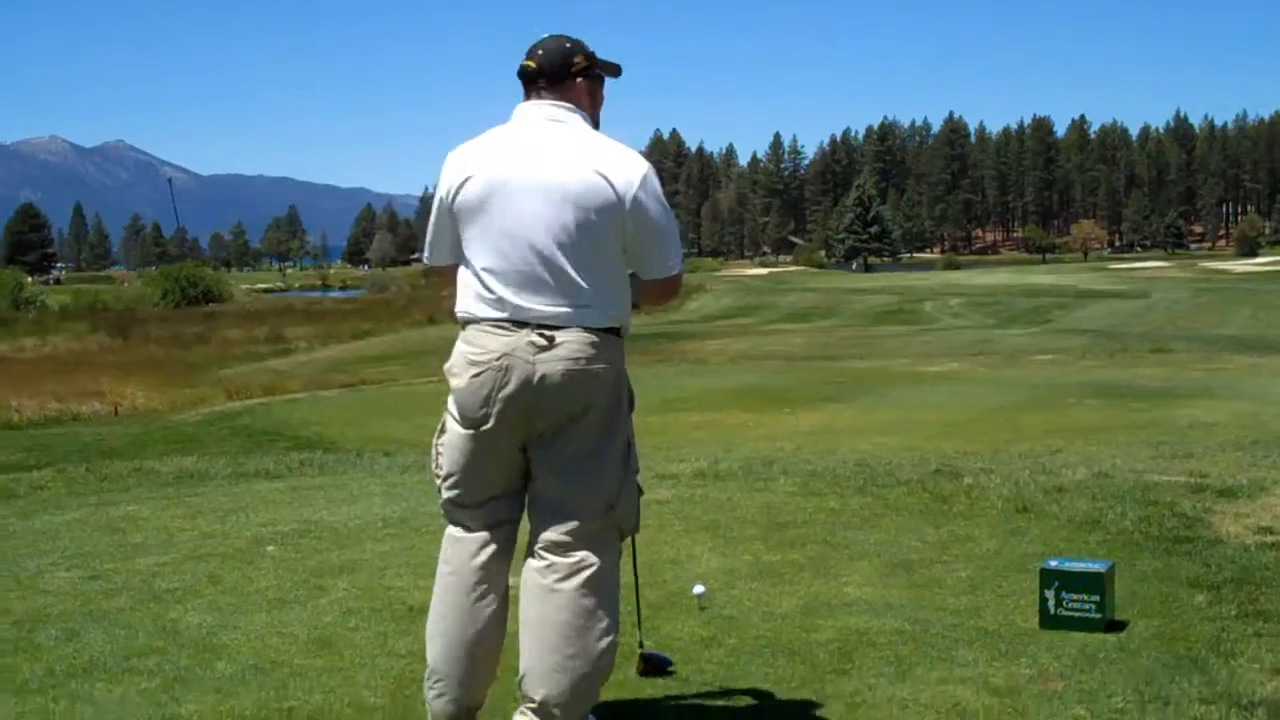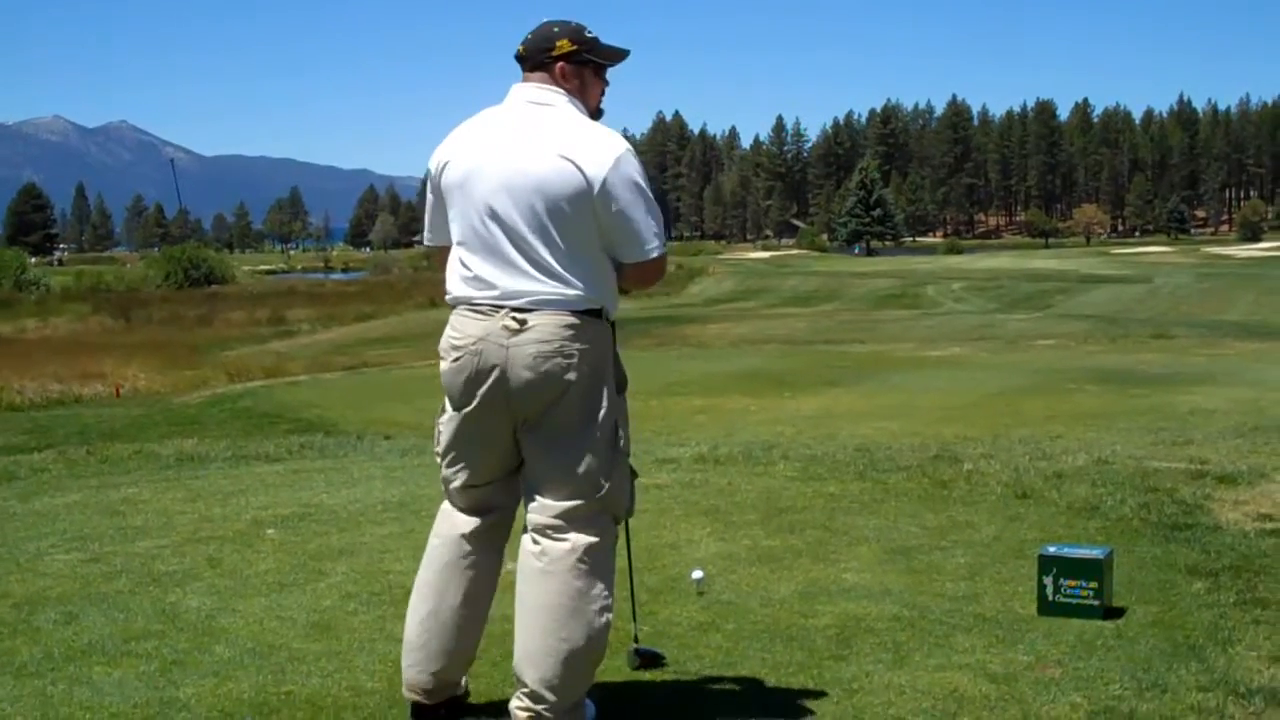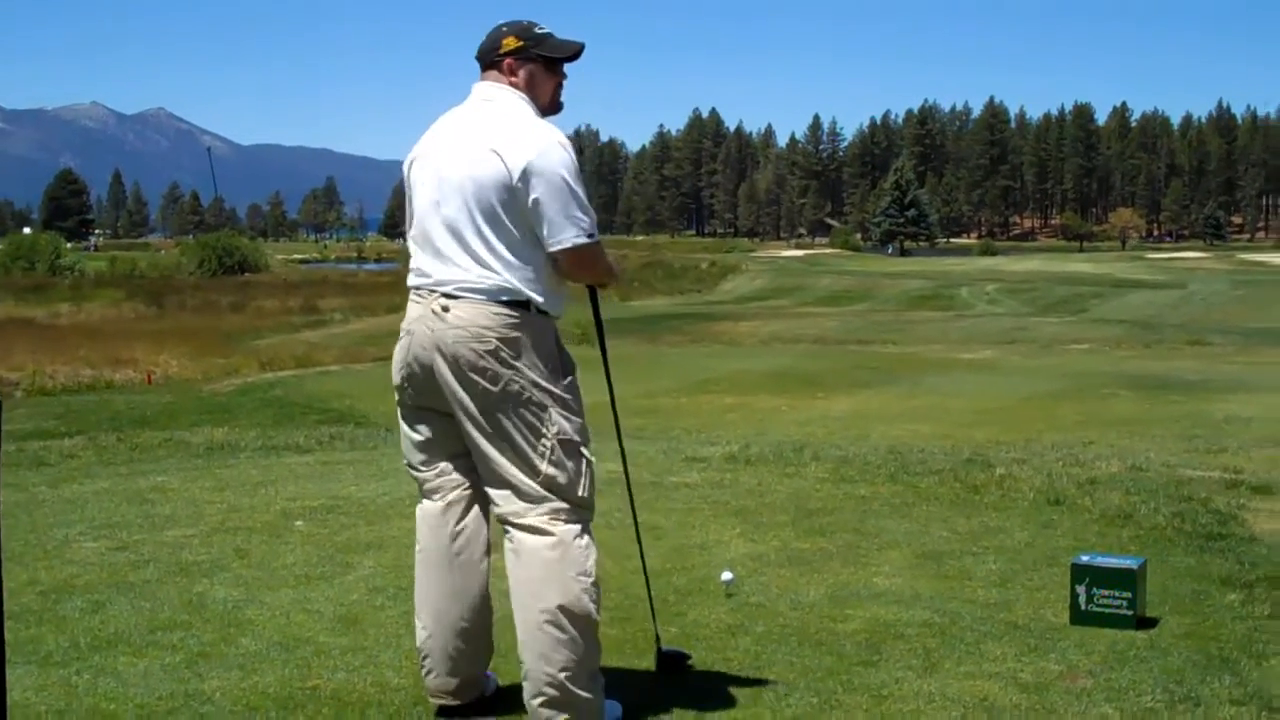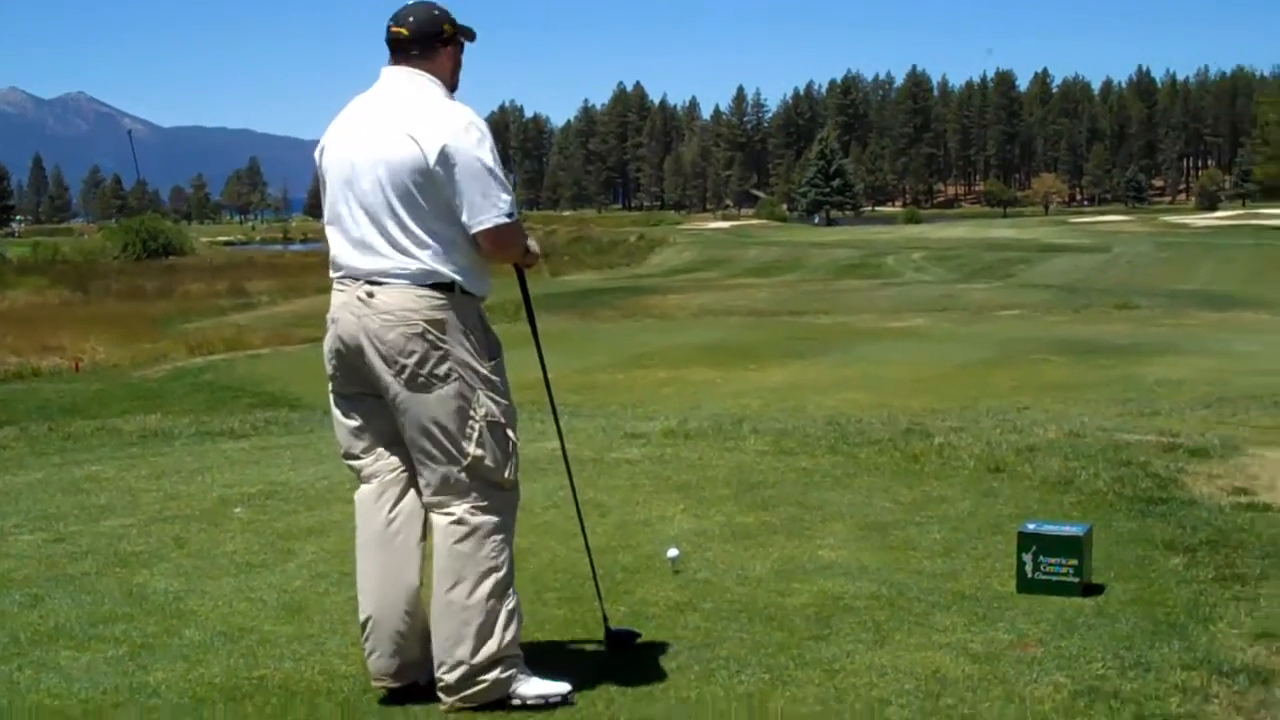
dt=0.7s
person 1, frame 1
left shoulder: (465, 161)
right shoulder: (623, 167)
left elbow: (444, 268)
right elbow: (664, 286)
left hip: (486, 355)
right hip: (580, 361)
left knee: (473, 532)
right knee: (574, 543)
person 1, frame 2
left shoulder: (457, 143)
right shoulder: (601, 148)
right elbow: (647, 266)
left hip: (472, 337)
right hip: (562, 344)
left knee: (467, 510)
right knee: (569, 524)
person 1, frame 3
left shoulder: (432, 138)
right shoulder: (536, 140)
right elbow: (575, 258)
right wrist: (605, 272)
left hip: (424, 325)
right hip: (499, 335)
left knee: (446, 501)
right knee: (546, 508)
person 1, frame 4
left shoulder: (342, 124)
right shoulder: (453, 122)
right elbow: (496, 237)
right wrist: (527, 250)
left hip: (350, 311)
right hip: (427, 318)
left knee: (383, 486)
right knee: (470, 494)
left ankle: (399, 660)
right ankle: (479, 672)
